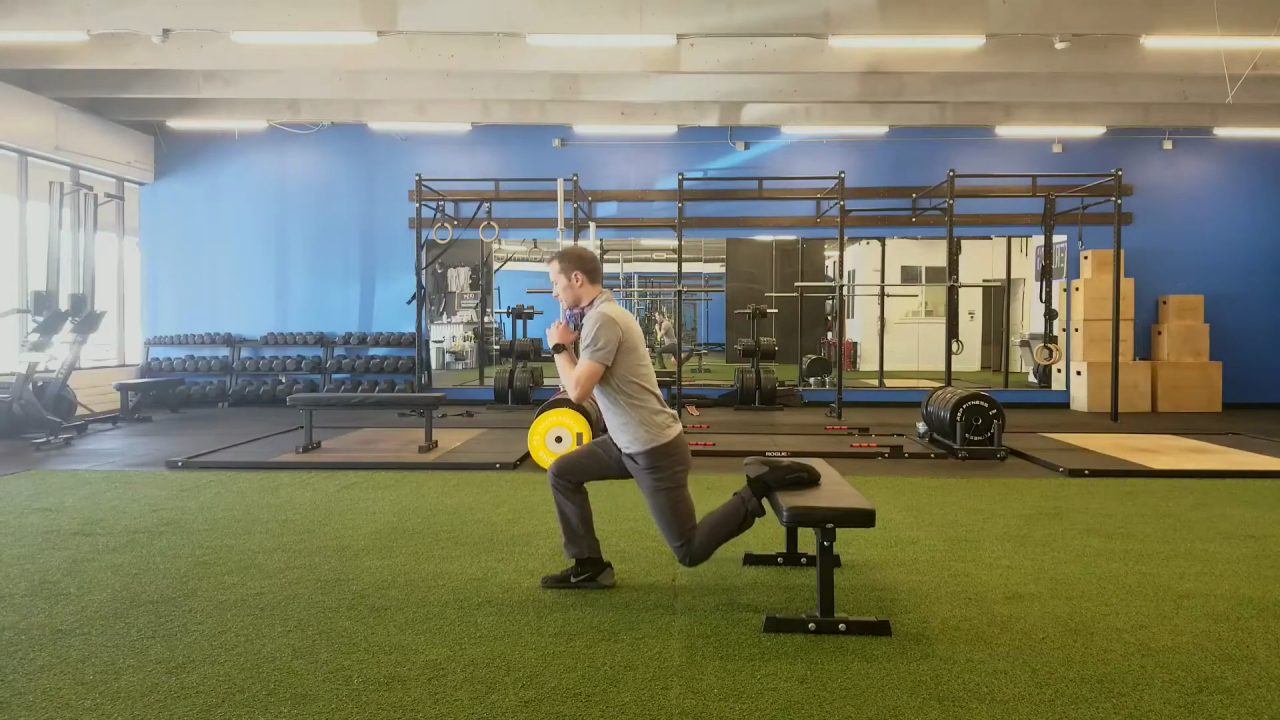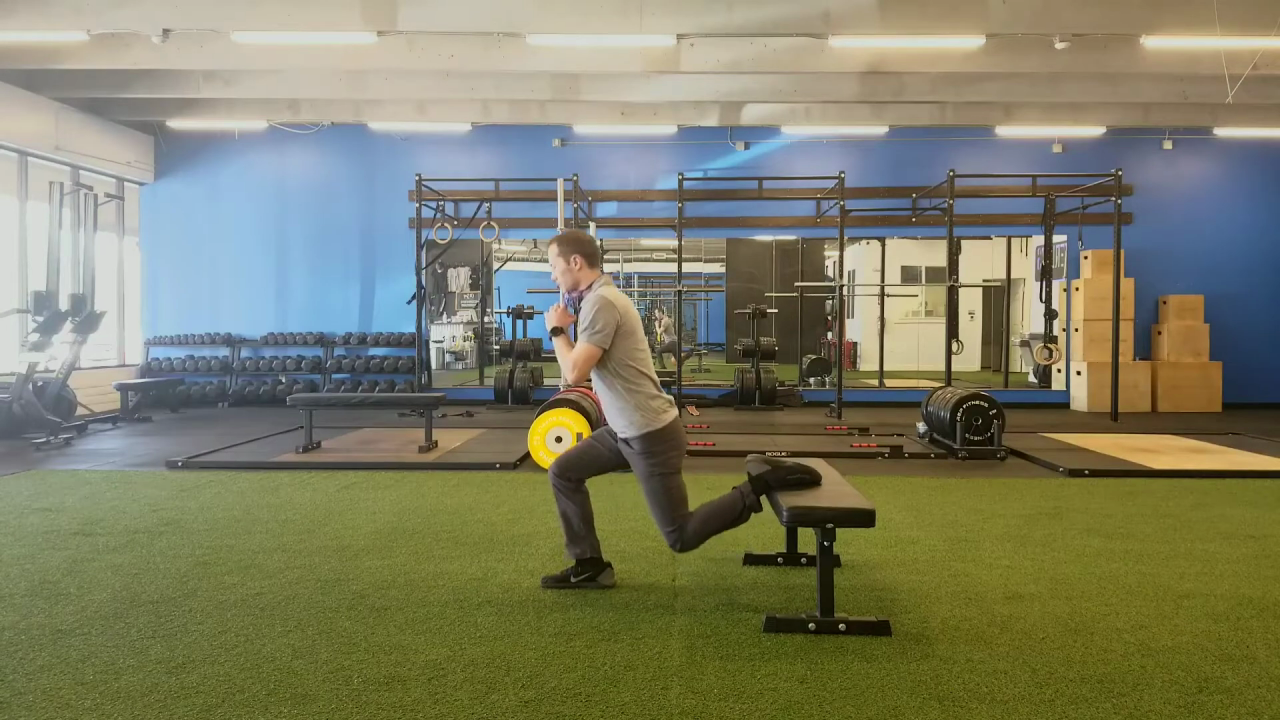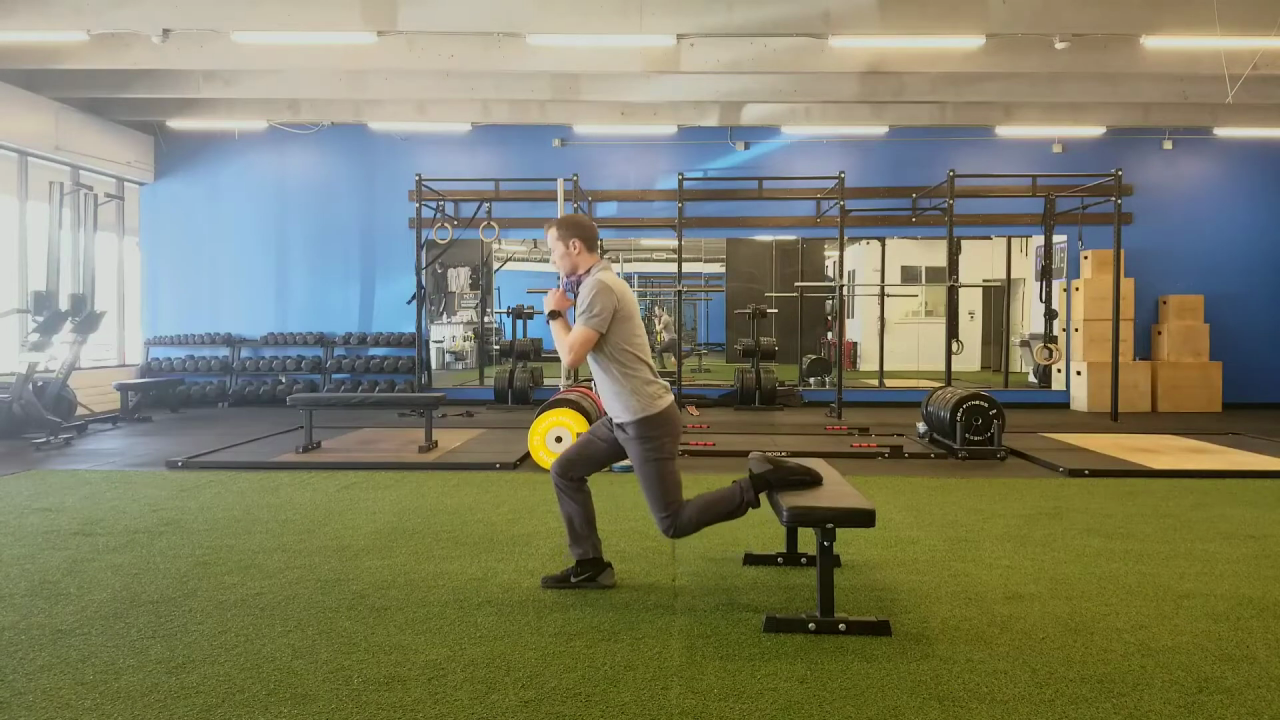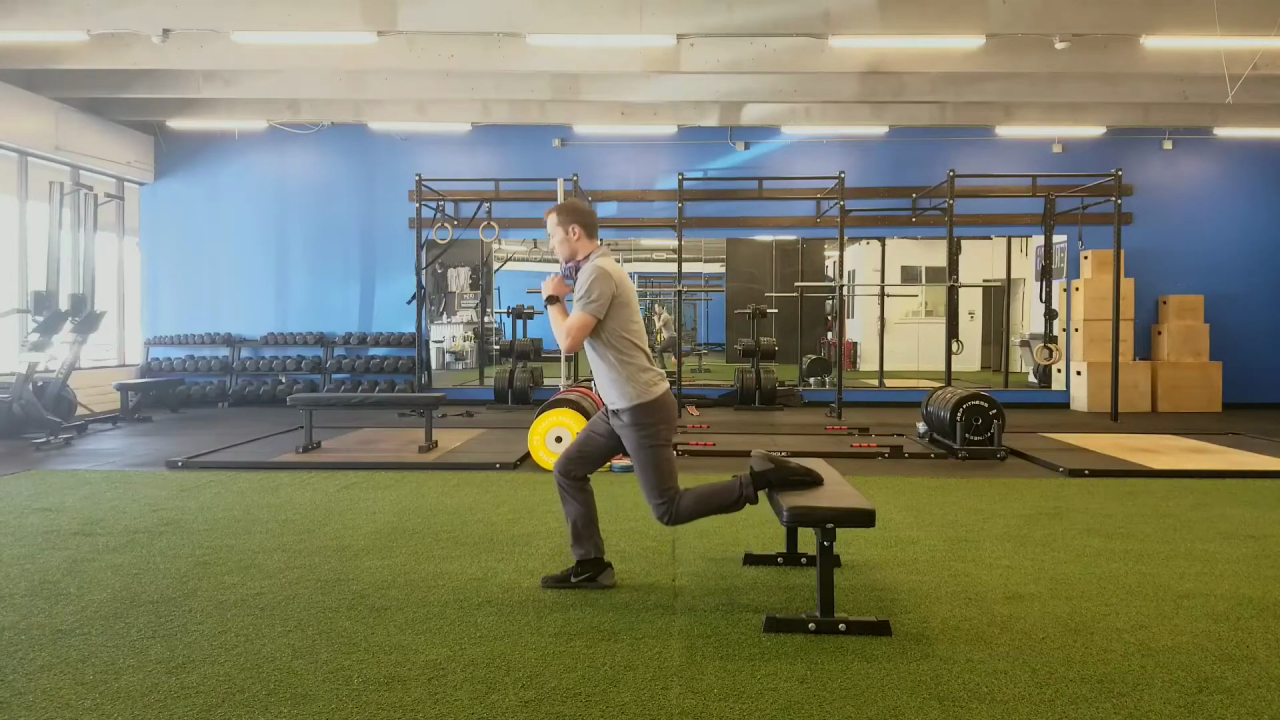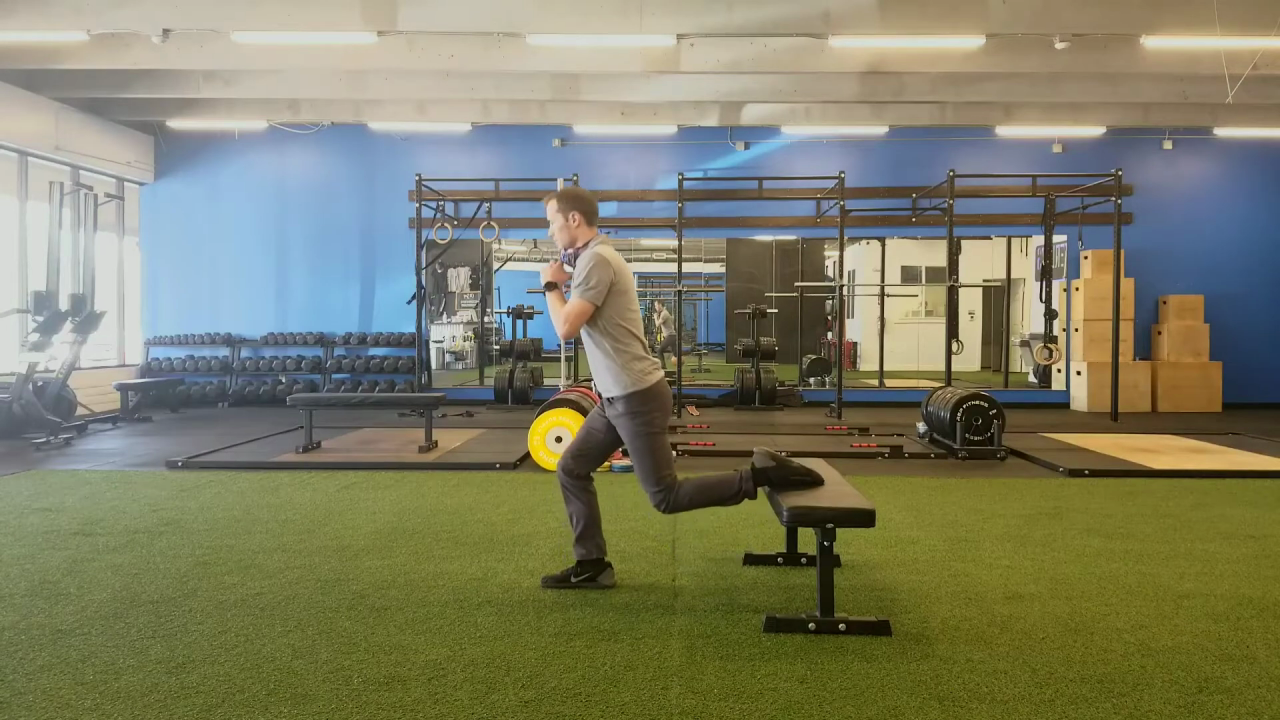
dt=0.1s
person 1, frame 1
left shoulder: (602, 319)
right shoulder: (604, 313)
left elbow: (578, 390)
right elbow: (586, 382)
left wrist: (559, 347)
right wrist: (569, 348)
left hip: (655, 449)
right hip: (633, 442)
left knee: (689, 550)
right knee: (561, 472)
left ankle: (761, 487)
right ankle: (589, 565)
person 1, frame 2
left shoulder: (600, 302)
right shoulder: (601, 298)
left elbow: (575, 373)
right elbow: (582, 367)
left wrist: (557, 330)
right wrist: (566, 331)
left hip: (651, 434)
right hip: (630, 430)
left knee: (681, 536)
right knee: (563, 472)
left ankle: (760, 484)
right ankle: (590, 565)
person 1, frame 3
left shoulder: (599, 286)
right shoulder: (599, 282)
left elbow: (572, 357)
right elbow: (582, 350)
left wrist: (554, 314)
right wrist: (566, 314)
left hip: (647, 420)
right hip: (625, 417)
left knee: (673, 521)
right knee: (565, 471)
left ankle: (759, 481)
right ankle: (590, 566)
person 1, frame 4
left shoulder: (597, 272)
right shoulder: (596, 269)
left elbow: (569, 342)
right elbow: (579, 336)
left wrist: (552, 299)
right wrist: (564, 298)
left hip: (642, 408)
right hip: (621, 407)
left knee: (669, 508)
right knee: (568, 470)
left ankle: (758, 478)
right ankle: (591, 565)
person 1, frame 5
left shoulder: (596, 259)
right shoulder: (595, 257)
left elbow: (567, 329)
right elbow: (578, 324)
left wrist: (551, 287)
right wrist: (564, 284)
left hip: (637, 396)
right hip: (617, 396)
left knee: (665, 496)
right knee: (572, 468)
left ankle: (758, 474)
right ankle: (591, 566)
